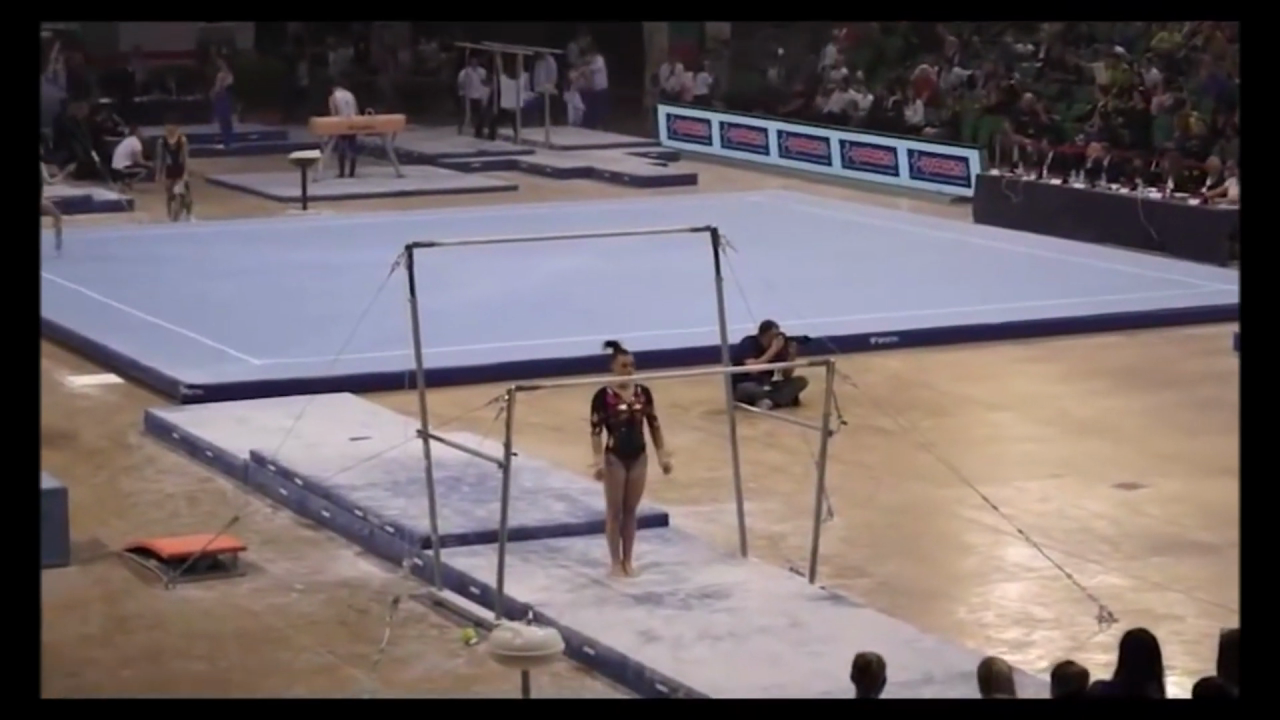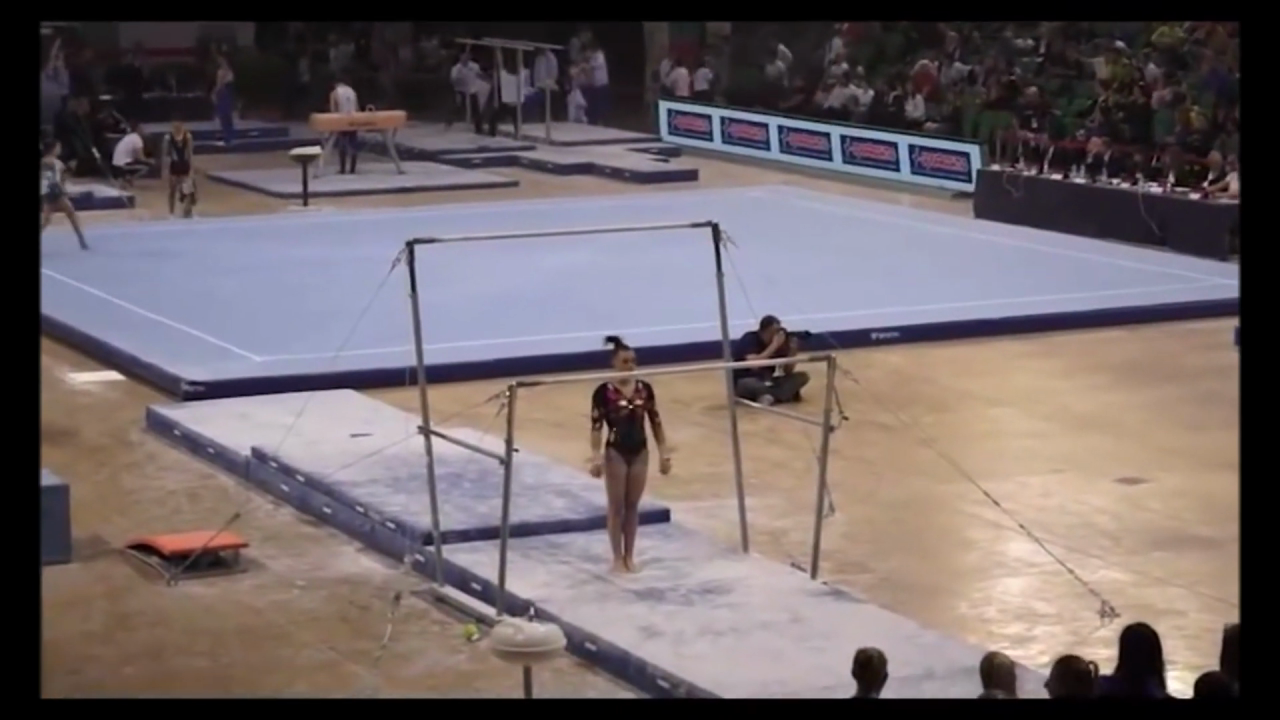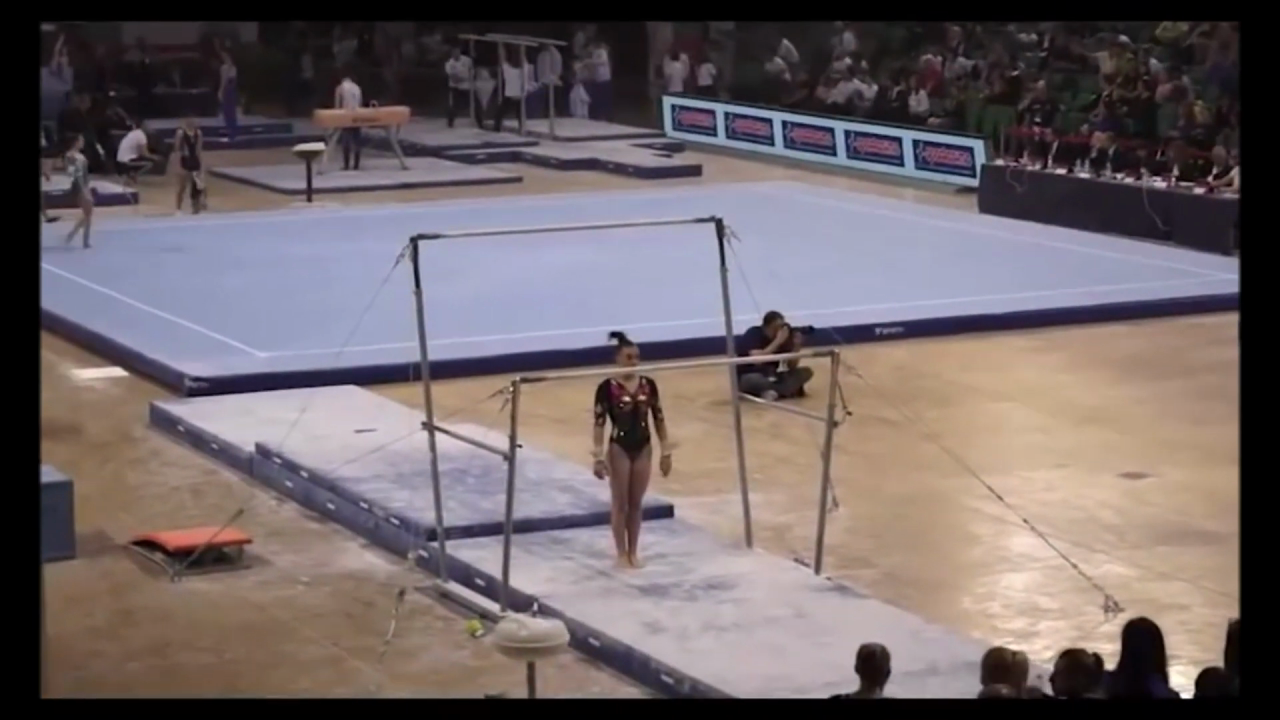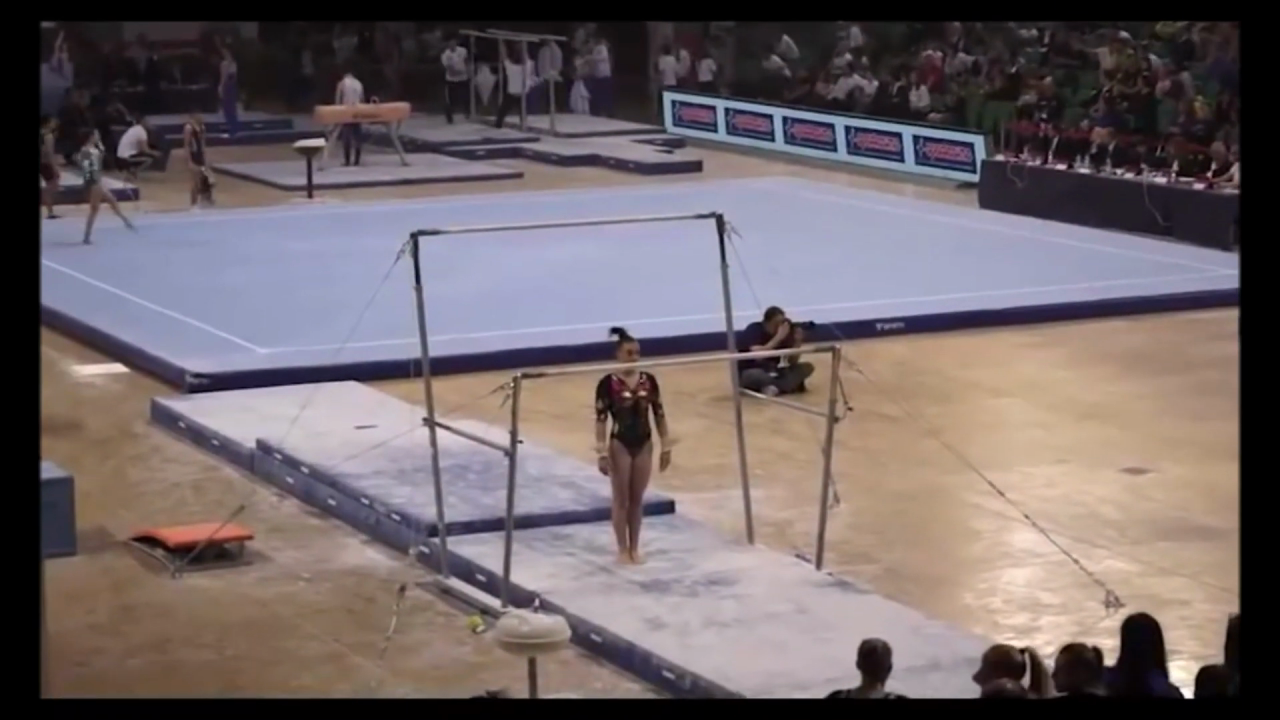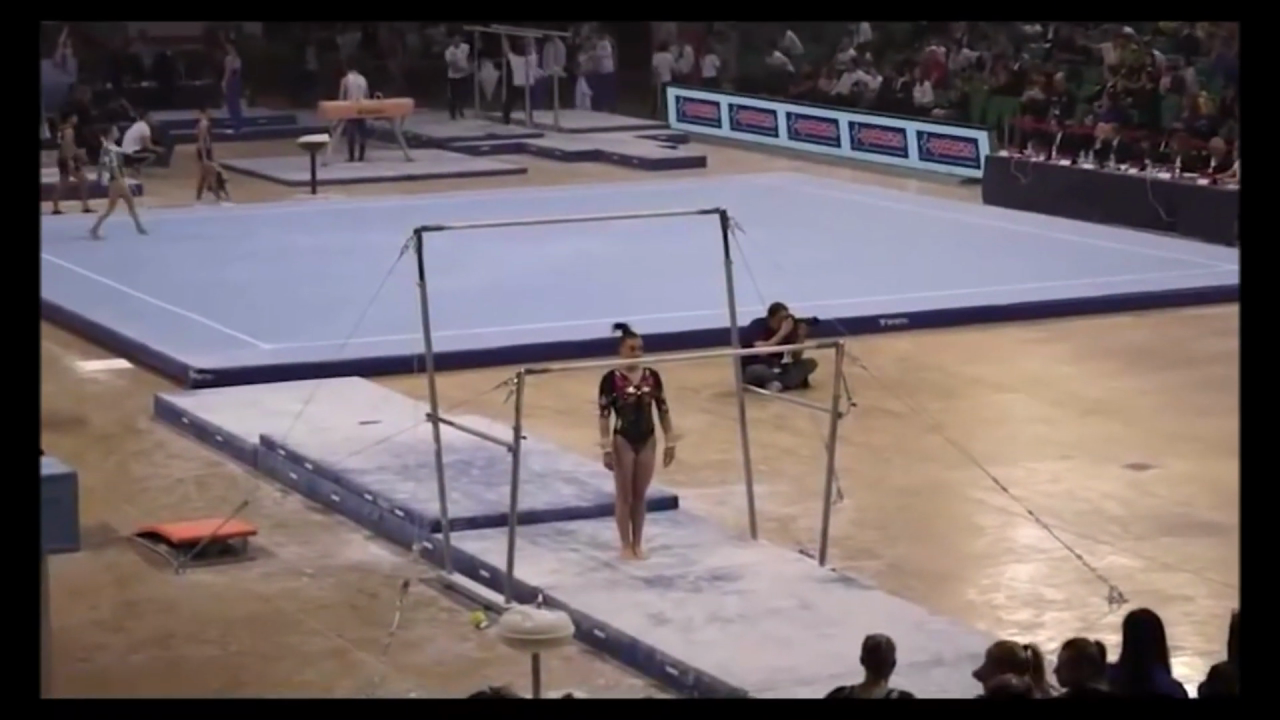
dt=0.2s
person 1, frame 1
left shoulder: (643, 393)
right shoulder: (603, 396)
left elbow: (654, 425)
right elbow: (596, 432)
left wrist: (663, 456)
right wrist: (599, 462)
left hip: (639, 457)
right hip: (615, 458)
left knee: (631, 511)
right knee: (615, 512)
left ankle: (628, 560)
right ankle: (616, 562)
person 1, frame 2
left shoulder: (645, 389)
right shoulder: (604, 391)
left elbow: (655, 422)
right elbow: (596, 427)
left wrist: (664, 453)
right wrist: (596, 458)
left hip: (640, 453)
right hip: (615, 453)
left knee: (632, 507)
right knee: (616, 508)
left ankle: (629, 556)
right ankle: (617, 558)
person 1, frame 3
left shoulder: (648, 385)
right shoulder: (607, 387)
left elbow: (659, 418)
right elbow: (599, 423)
left wrist: (666, 450)
right wrist: (598, 456)
left hip: (643, 448)
right hip: (619, 449)
left knee: (636, 503)
right knee: (620, 503)
left ankle: (633, 552)
right ankle: (621, 553)
person 1, frame 4
left shoulder: (649, 380)
right shoulder: (608, 383)
left elbow: (659, 414)
right elbow: (601, 419)
left wrist: (666, 446)
right wrist: (602, 452)
left hip: (644, 444)
right hip: (620, 445)
left knee: (637, 499)
right knee: (621, 499)
left ankle: (634, 548)
right ankle: (622, 549)
person 1, frame 5
left shoulder: (652, 376)
right shoulder: (611, 379)
left elbow: (663, 410)
right elbow: (604, 415)
left wrist: (670, 441)
right wrist: (606, 448)
left hip: (647, 440)
right hip: (623, 441)
left knee: (640, 495)
right knee: (624, 495)
left ankle: (638, 543)
right ankle: (626, 545)
